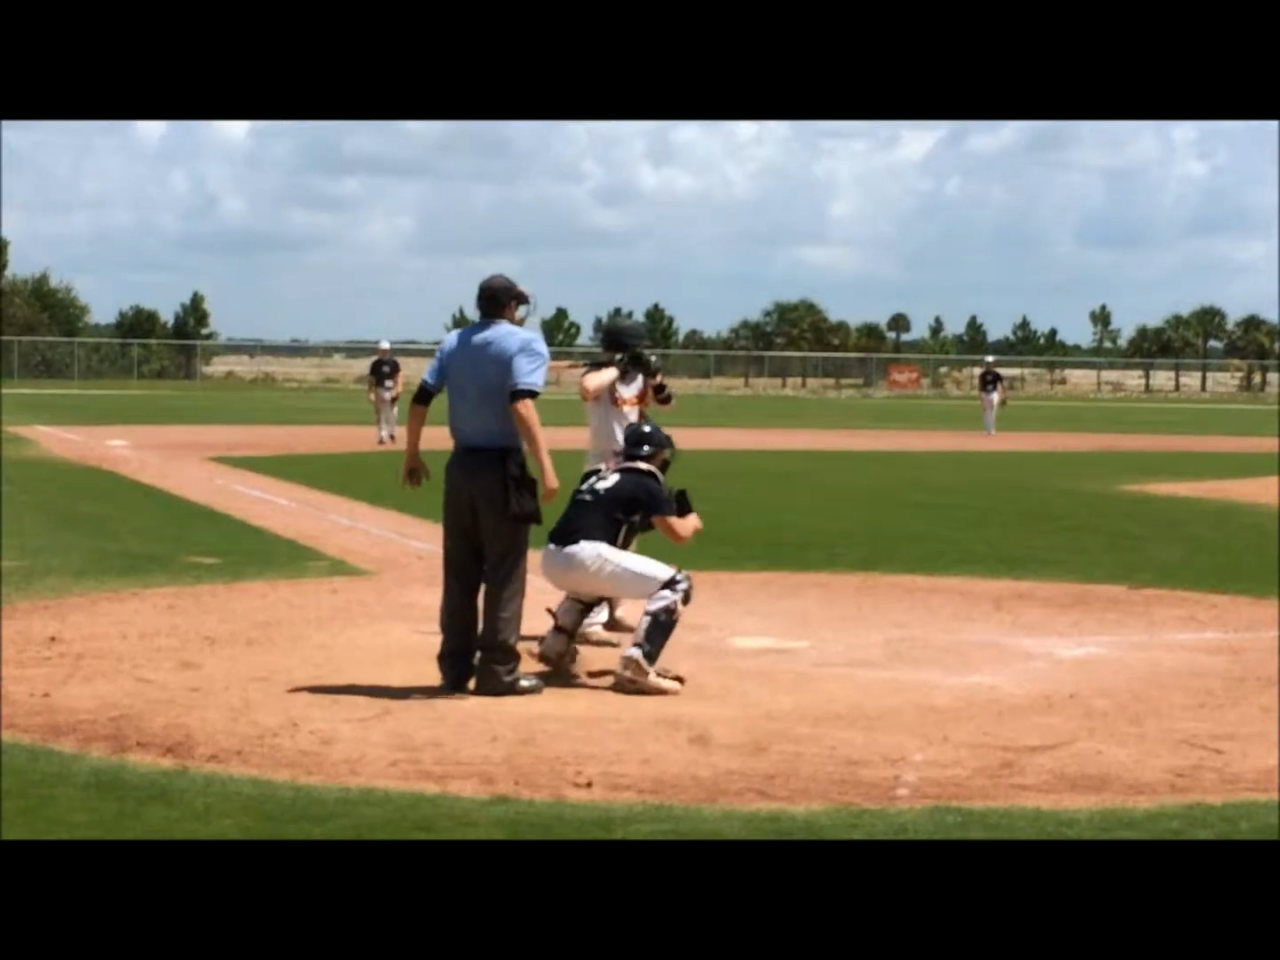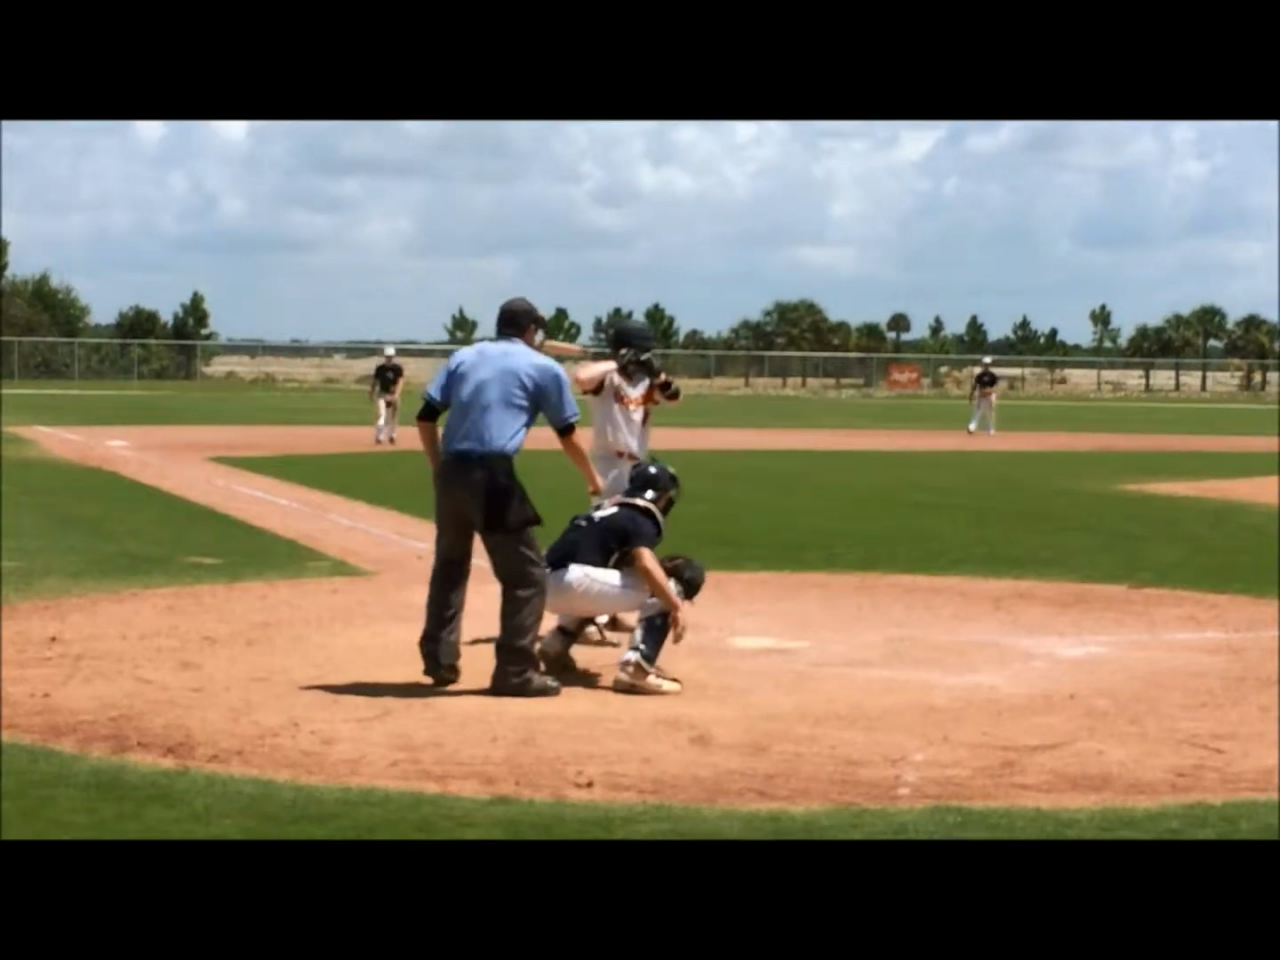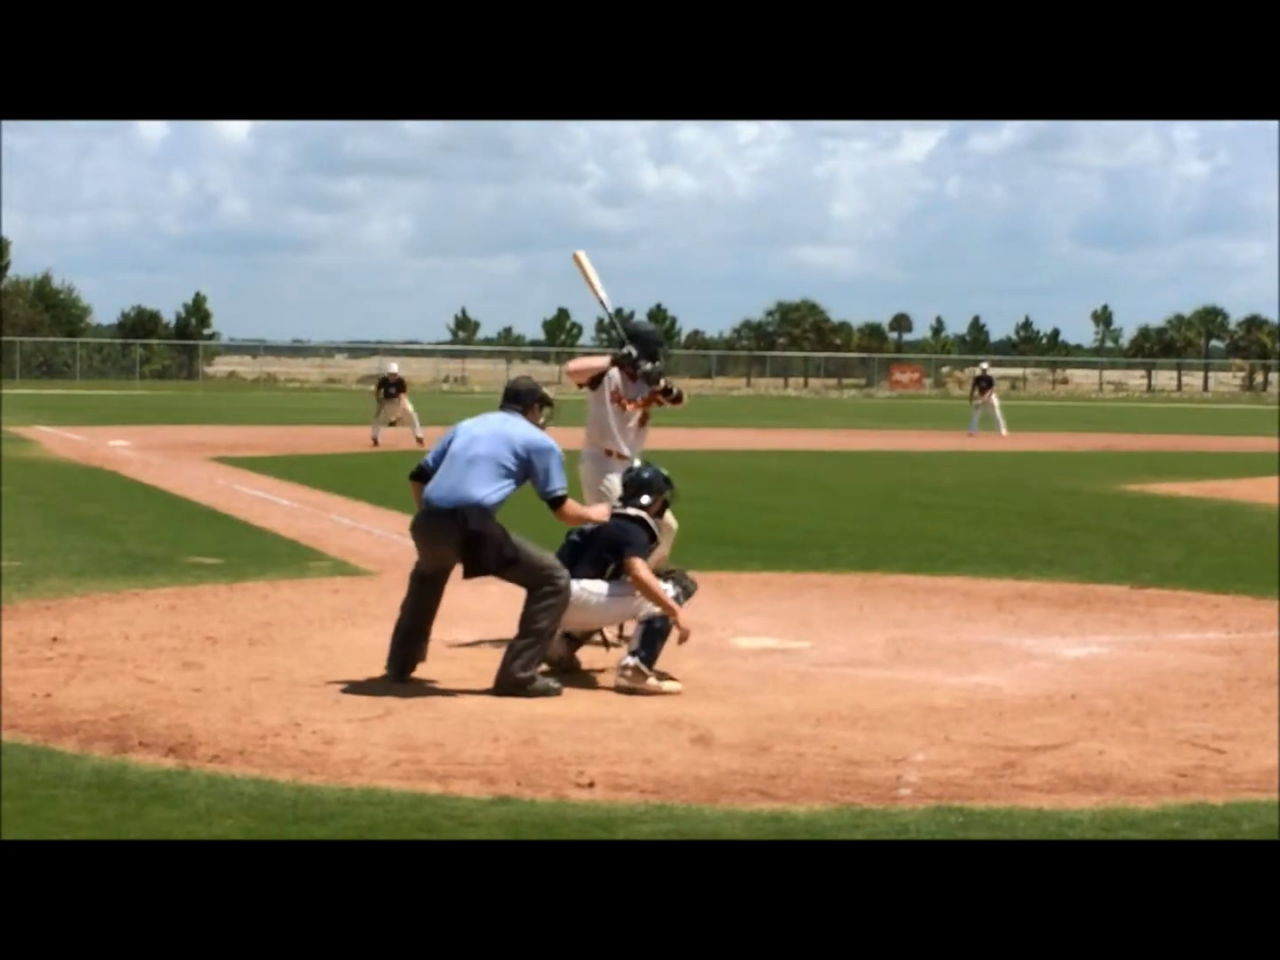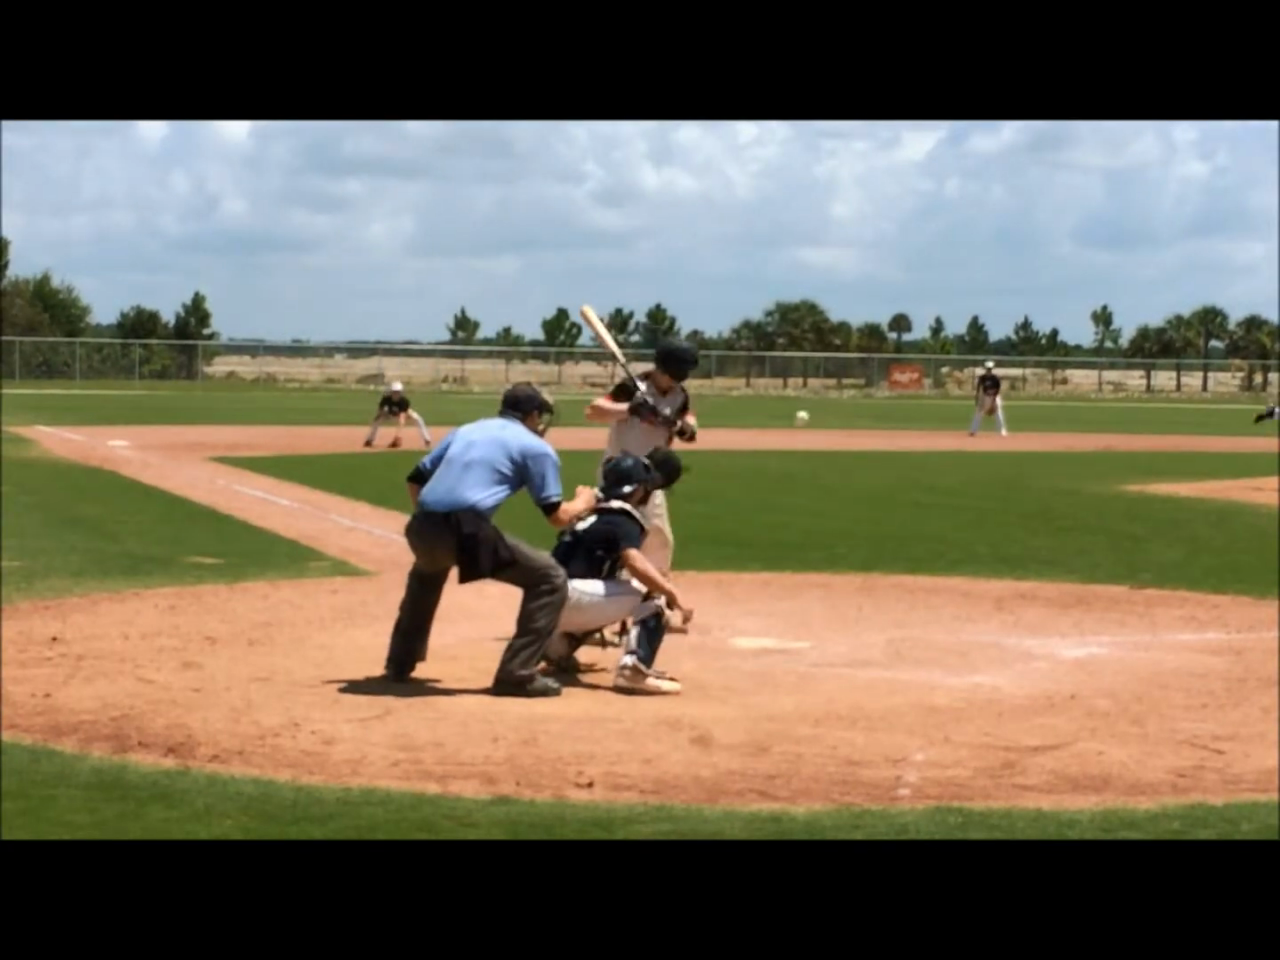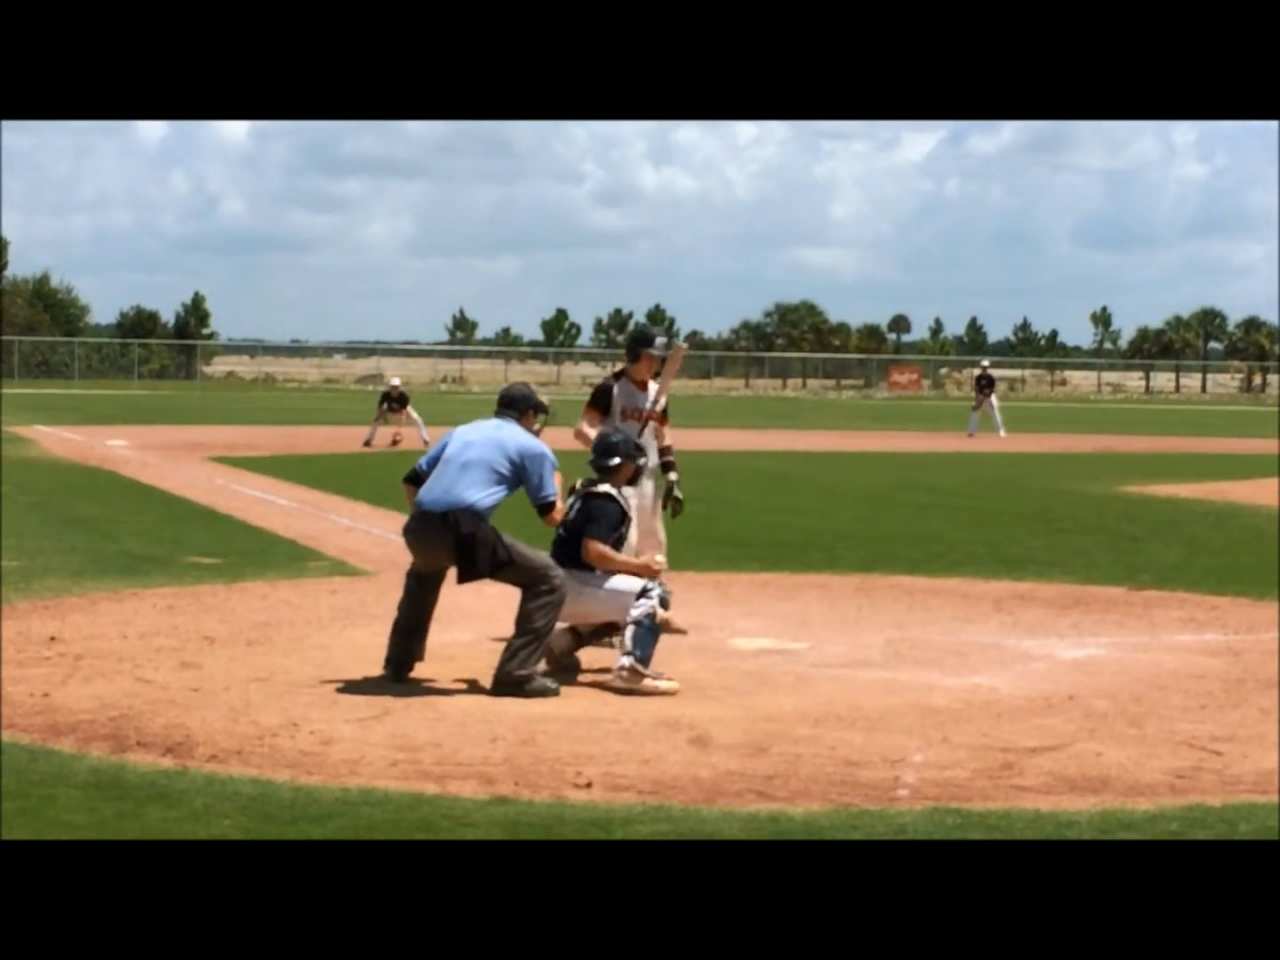
dt=0.5s
person 1, frame 1
left shoulder: (453, 342)
right shoulder: (525, 341)
left elbow: (421, 399)
right elbow: (521, 404)
left wrist: (412, 455)
right wrist: (546, 466)
left hip: (460, 465)
right hip: (501, 468)
left knee: (460, 573)
right knee: (504, 574)
left ankle: (455, 668)
right ankle: (498, 671)
person 1, frame 2
left shoulder: (463, 356)
right shoulder: (544, 367)
left elbow: (426, 416)
right elbow: (569, 436)
right wrist: (592, 478)
left hip: (451, 474)
right hip: (492, 477)
left knee: (449, 568)
right knee: (525, 575)
left ankle: (439, 661)
right ankle: (516, 673)
person 1, frame 3
left shoulder: (466, 425)
right shoulder: (538, 440)
left elbow: (419, 477)
right elbow: (561, 509)
right wrist: (593, 514)
left hip: (427, 525)
right hip: (471, 527)
left knee: (427, 575)
right knee: (552, 580)
left ankle: (400, 662)
right ankle: (519, 675)
person 1, frame 4
left shoulder: (465, 430)
right shoulder: (536, 446)
left elbow: (416, 479)
right elbow: (557, 516)
right wrist: (584, 501)
left hip: (422, 529)
right hip: (466, 531)
left knee: (426, 575)
right knee: (550, 579)
left ankle: (399, 663)
right ankle: (517, 674)
person 1, frame 5
left shoulder: (463, 430)
right shoulder: (533, 447)
left elbow: (412, 481)
right elbow: (551, 515)
right wrist: (556, 486)
left hip: (420, 528)
right hip: (464, 531)
left knee: (424, 574)
right knee: (548, 580)
left ankle: (398, 663)
right ankle: (516, 675)
person 2, frame 1
left shoulder: (638, 376)
right shoulder: (599, 373)
left elbow: (665, 400)
right elbow: (588, 388)
left wrist: (654, 374)
right wrist: (618, 366)
right hip: (605, 466)
left knee: (624, 542)
left ankle: (609, 612)
right ankle: (590, 621)
person 2, frame 2
left shoulder: (644, 378)
right shoulder: (605, 375)
left elbow: (673, 396)
right elbow: (580, 378)
left wrist: (657, 374)
right wrist: (617, 362)
left hip: (637, 467)
right hip: (610, 466)
left ankle: (608, 612)
right ankle: (591, 619)
person 2, frame 3
left shoulder: (648, 381)
right shoulder: (605, 374)
left elbow: (679, 399)
right elbow: (571, 370)
left wrist: (658, 381)
right wrist: (614, 359)
left hip: (631, 464)
right hip: (601, 463)
left knee: (666, 526)
person 2, frame 4
left shoulder: (680, 395)
right shoulder: (633, 388)
left elbow: (691, 433)
right elbow: (593, 410)
left wrist: (674, 423)
right wrist: (633, 409)
left knee: (661, 540)
person 2, frame 5
left shoulder: (657, 393)
right shoulder: (611, 388)
left elbow: (663, 439)
right elbow: (582, 430)
left wrist: (672, 479)
left hip: (646, 479)
left knee: (655, 545)
right knee: (625, 543)
person 3, frame 1
left shoulder: (601, 475)
right shoulder: (646, 483)
right elbow: (679, 533)
left wrist: (653, 514)
right wrist: (693, 519)
left hip: (553, 560)
right hip: (583, 558)
right knee: (675, 585)
left ankle: (556, 643)
right ankle: (636, 666)
person 3, frame 2
left shoulder: (611, 510)
right shoulder: (641, 520)
right elbow: (645, 566)
left wrist: (661, 571)
right wrist: (677, 606)
left hip: (548, 584)
right hip: (571, 583)
right knee: (666, 592)
left ankle: (556, 647)
right ankle: (635, 669)
person 3, frame 3
left shoulder: (612, 520)
right shoulder: (634, 528)
right elbow: (638, 574)
right wrist: (675, 611)
right hip: (572, 597)
right knee: (667, 593)
left ankle: (561, 649)
right ankle: (635, 671)
person 3, frame 4
left shoulder: (598, 511)
right shoulder: (623, 519)
right elbow: (635, 563)
right wrist: (675, 595)
right hip: (568, 596)
left knee: (613, 596)
right knee: (655, 595)
left ankle: (559, 647)
right ankle: (633, 670)
person 3, frame 5
left shoulder: (586, 491)
right shoulder: (607, 501)
right elbow: (592, 552)
right wrist: (639, 566)
left hip: (560, 588)
right hip: (569, 587)
left knee: (620, 605)
right knee: (653, 594)
left ankle: (563, 643)
right ankle: (631, 669)
